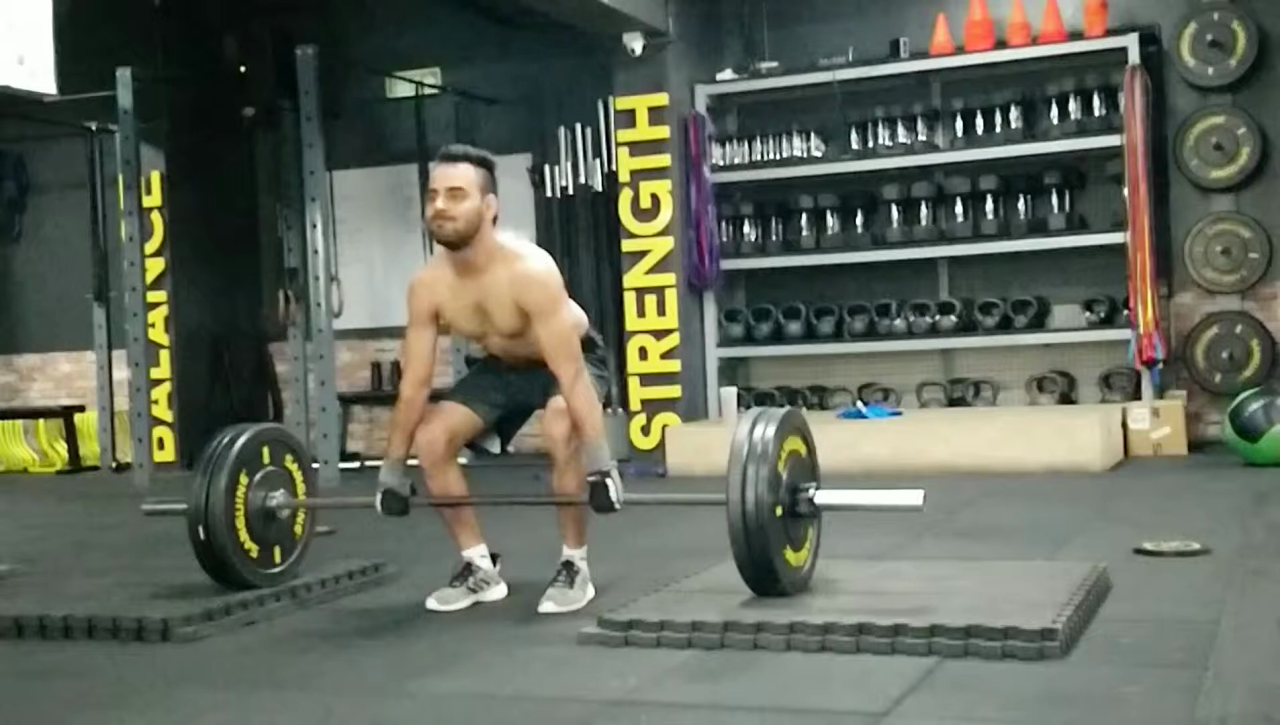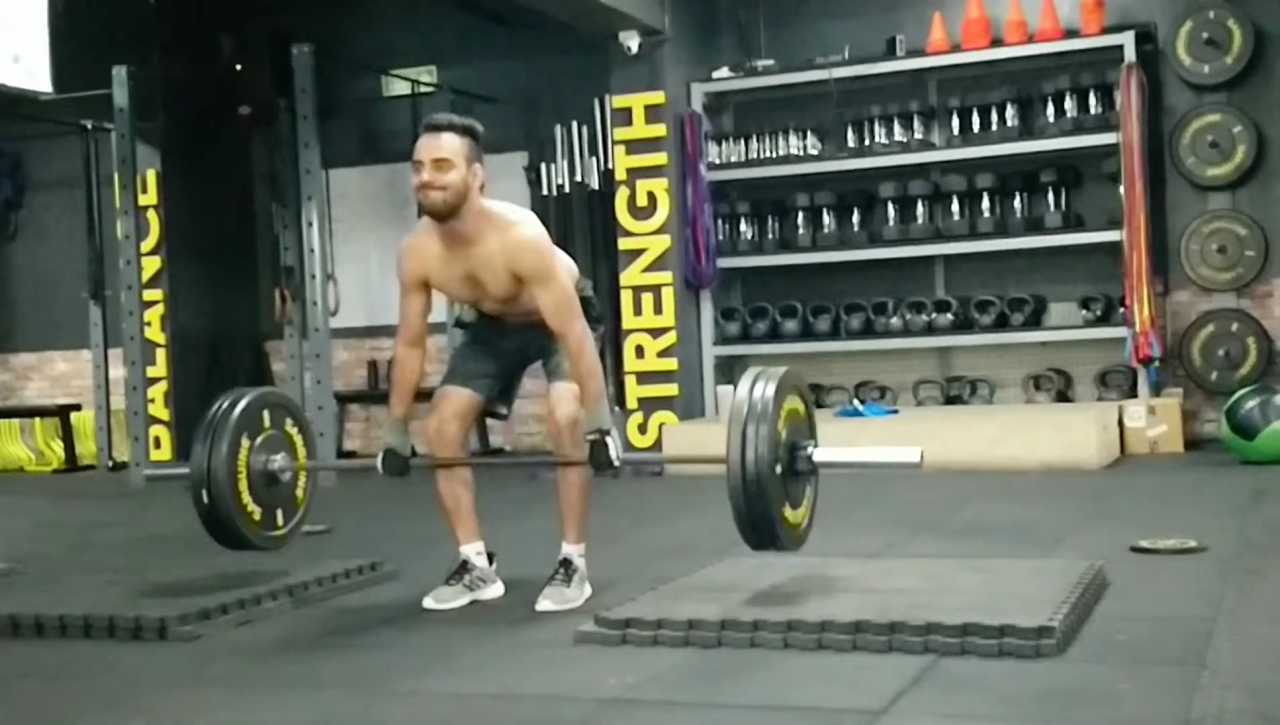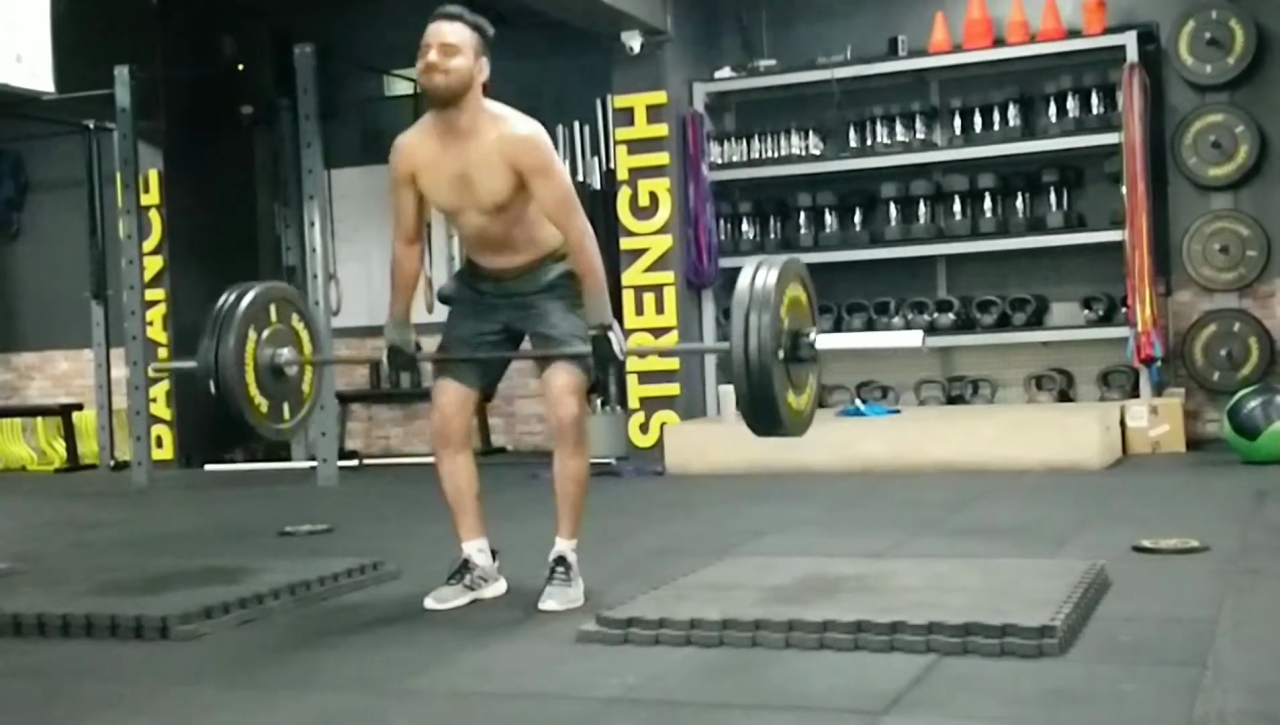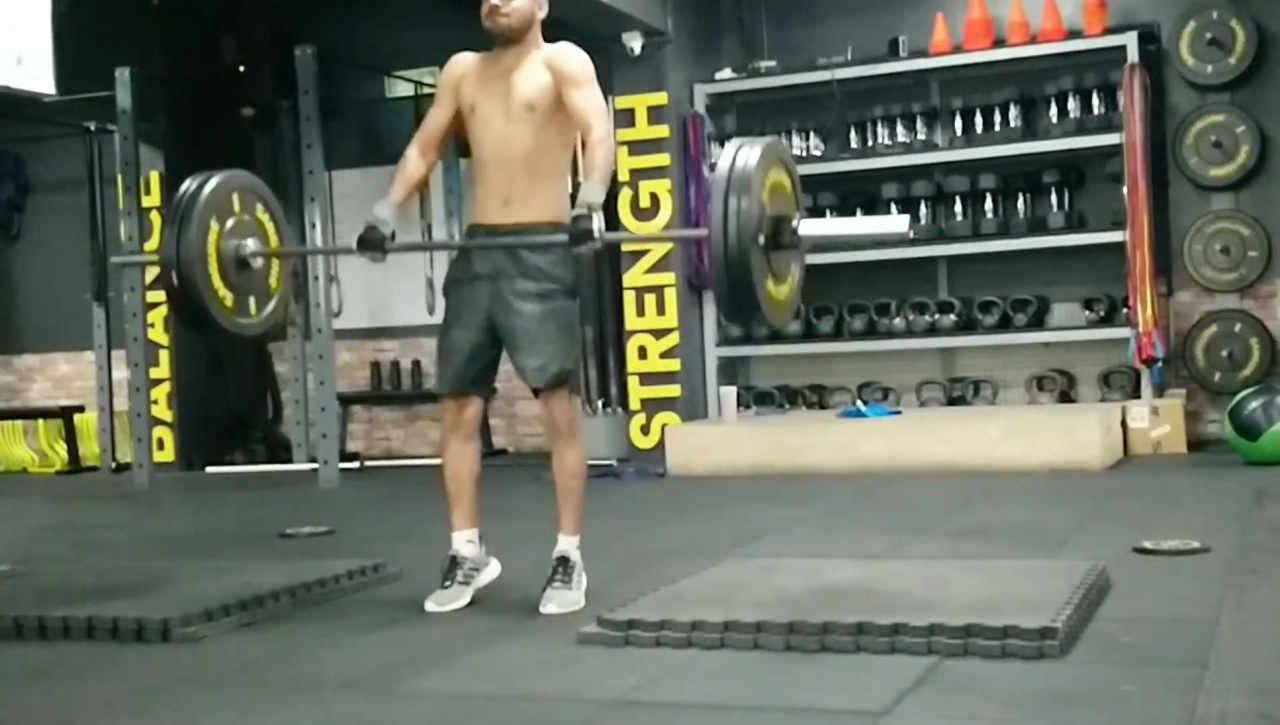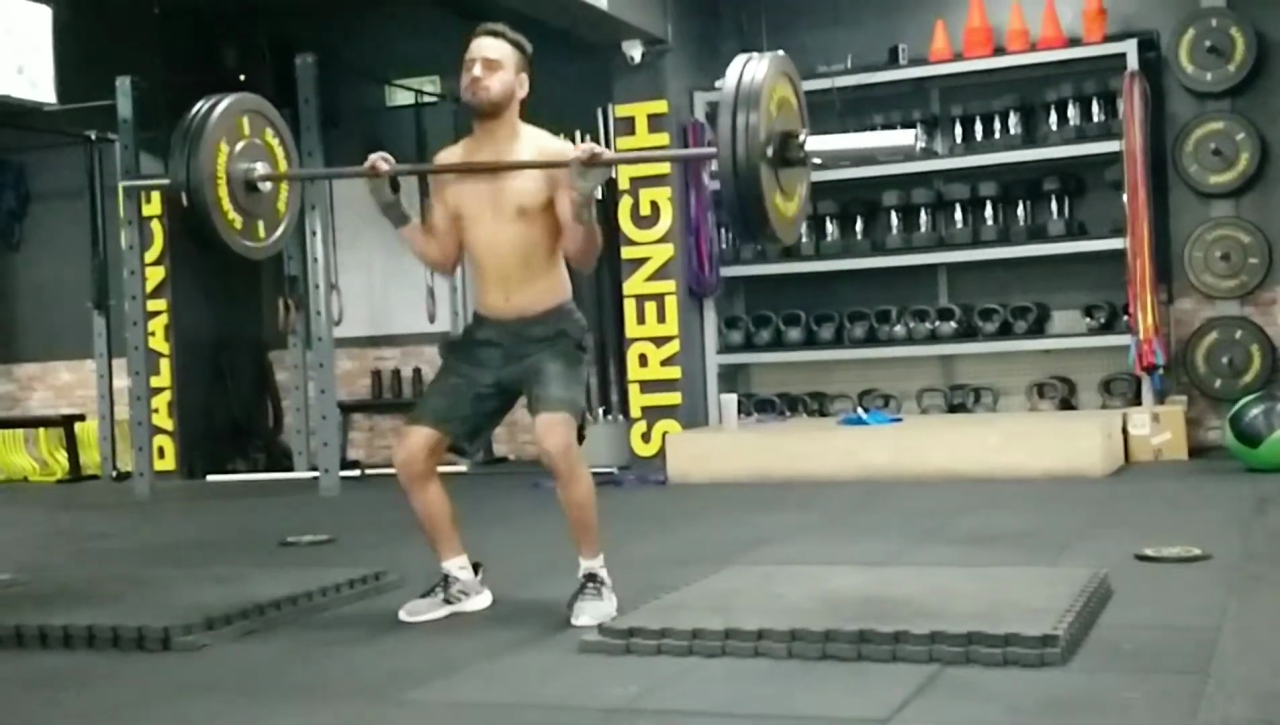
dt=1s
person 1, frame 1
left shoulder: (531, 272)
right shoulder: (427, 285)
left elbow: (570, 375)
right elbow: (413, 383)
left wrist: (601, 464)
right wrist: (393, 469)
left hip: (572, 360)
right hip: (501, 367)
left knee: (561, 431)
right knee: (430, 439)
left ankle: (574, 566)
right ankle: (480, 566)
person 1, frame 2
left shoulder: (521, 236)
right shoulder: (417, 251)
left elbow: (573, 335)
right elbow: (410, 343)
left wrist: (601, 423)
right wrist: (395, 432)
left hip: (561, 318)
right hip: (493, 325)
left knee: (565, 419)
right knee: (442, 426)
left ankle: (572, 563)
right ankle: (477, 565)
person 1, frame 3
left shoulder: (518, 136)
right shoulder: (409, 151)
left elbow: (577, 232)
right elbow: (408, 243)
left wrist: (602, 321)
right wrist: (397, 328)
left hip: (550, 282)
right hip: (479, 289)
left knee: (565, 414)
right knee: (447, 423)
left ankle: (565, 560)
right ankle: (478, 562)
person 1, frame 4
left shoulder: (563, 59)
right shoulder: (462, 69)
left elbow: (598, 134)
right elbow: (423, 147)
left wrist: (590, 205)
right wrist: (385, 214)
left hip: (541, 253)
right hip: (475, 250)
left knee: (559, 408)
right knee: (459, 411)
left ankle: (568, 559)
right ankle: (468, 553)
person 1, frame 5
left shoulder: (552, 154)
right shoulder: (447, 165)
left elbow: (585, 257)
right elbow: (444, 258)
left wrist: (584, 193)
right wrist: (393, 207)
left hip: (549, 332)
right hip: (484, 336)
left knee: (556, 442)
right knee: (412, 454)
left ankle: (593, 576)
right ankle: (461, 578)
